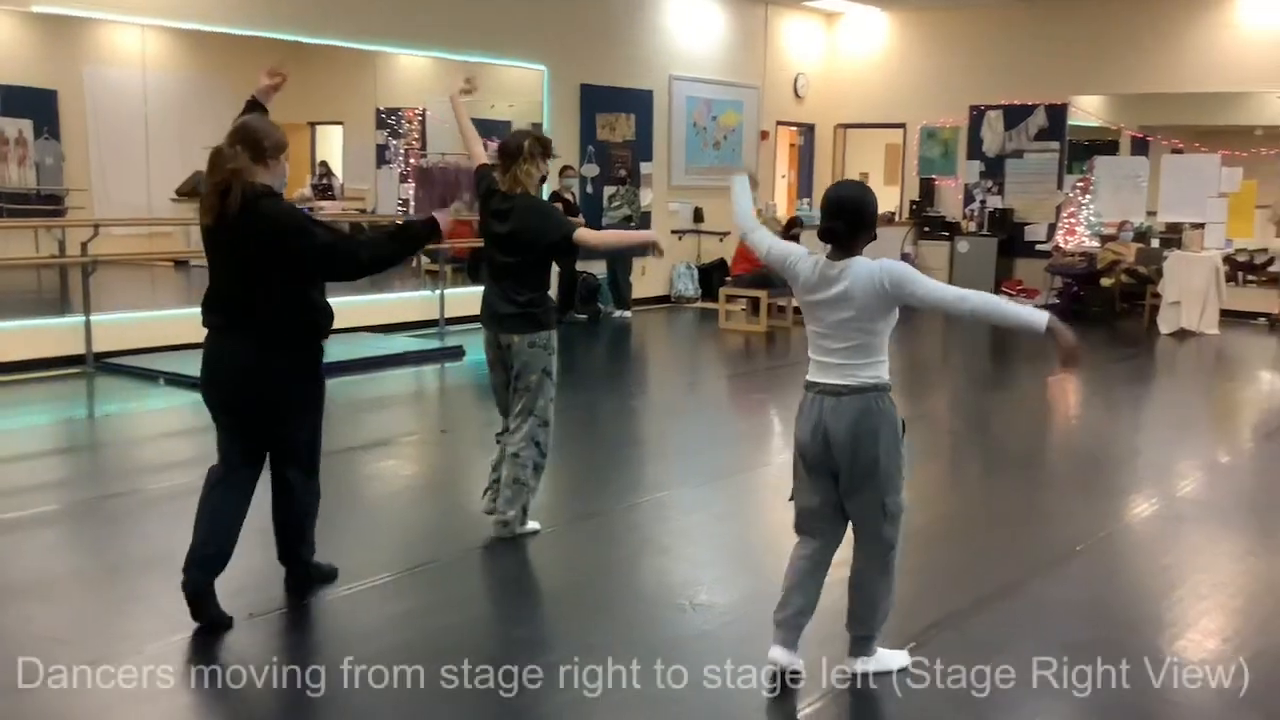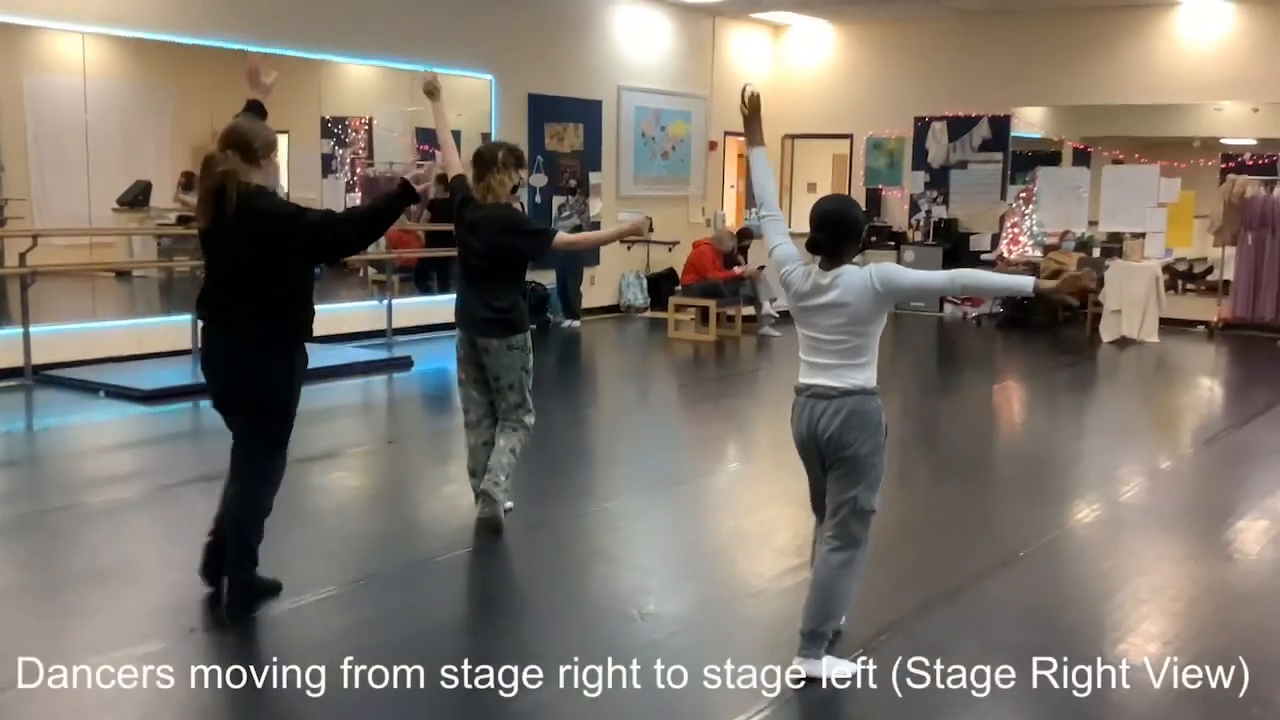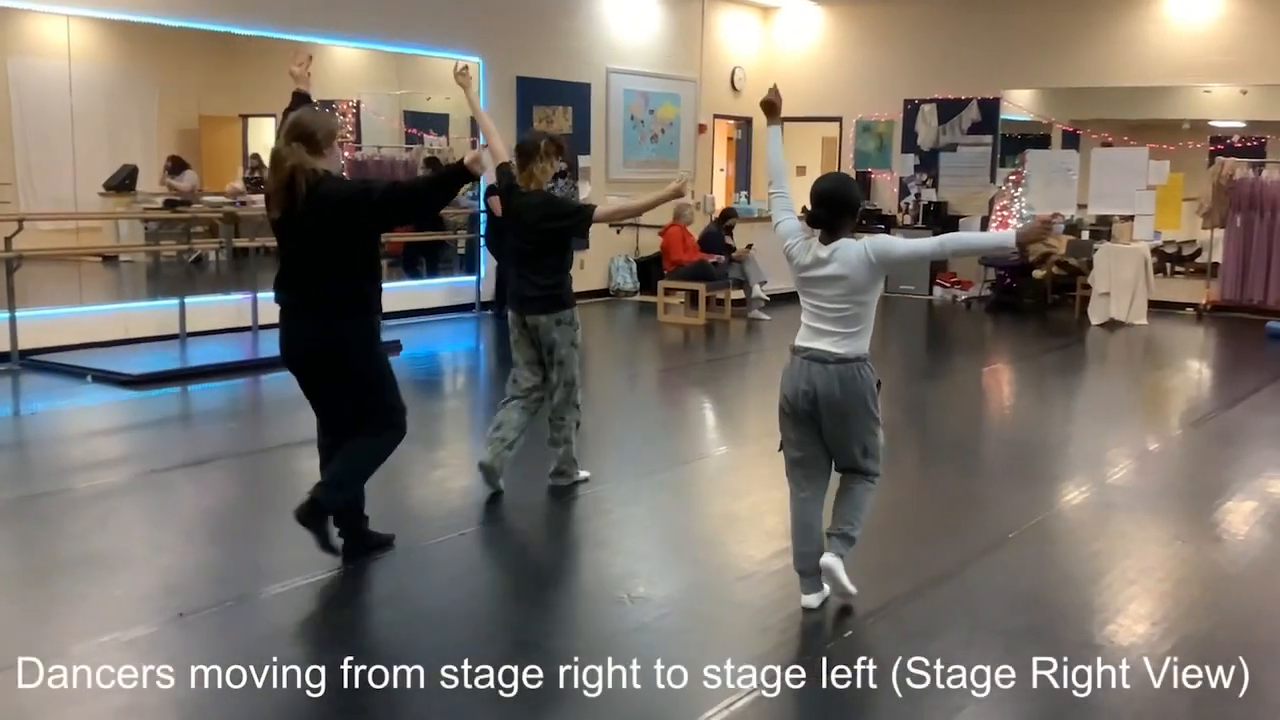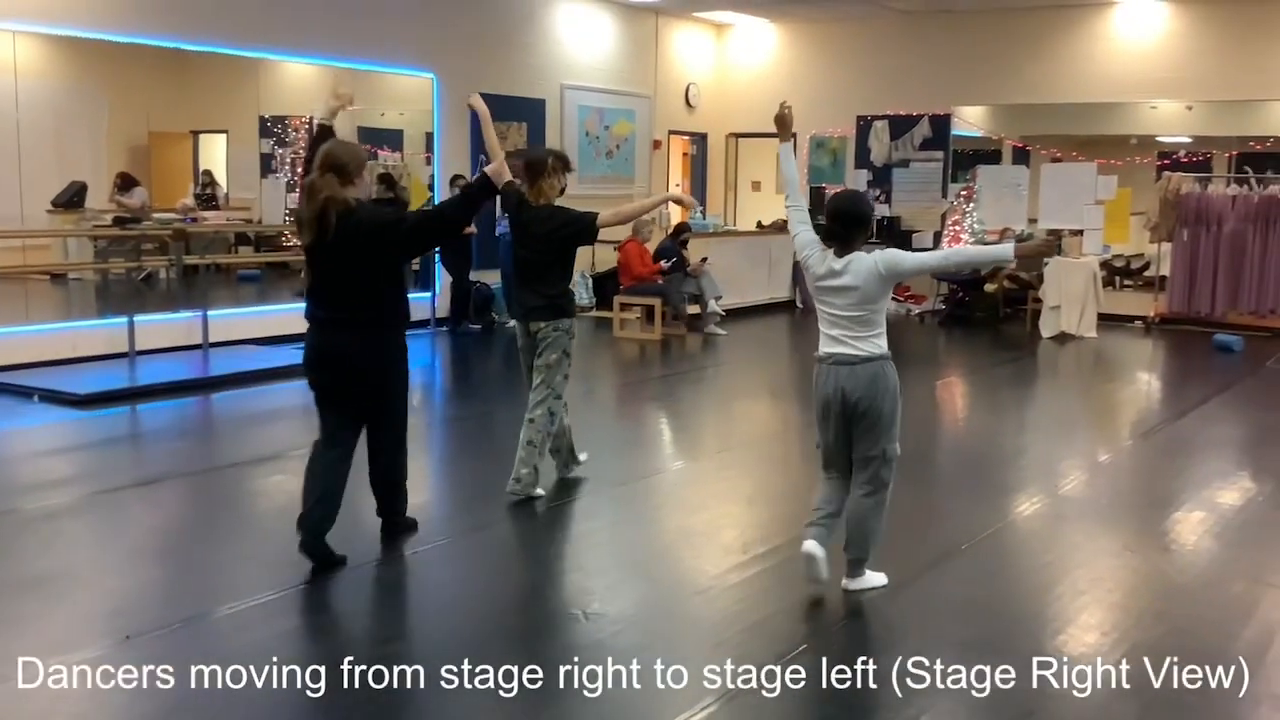
dt=0.7s
person 1, frame 1
left shoulder: (801, 268)
right shoulder: (884, 276)
left elbow: (750, 230)
right elbow: (963, 301)
left wrist: (740, 180)
right wrist: (1045, 322)
left hip: (815, 411)
right hip: (867, 414)
left knee: (814, 536)
right knee: (875, 538)
left ankle: (784, 641)
right ankle: (863, 650)
person 1, frame 2
left shoulder: (795, 275)
right shoulder: (876, 282)
left elbow: (769, 213)
right elbow: (955, 283)
left wrist: (757, 142)
right wrist: (1036, 284)
left hip: (807, 407)
right hip: (854, 413)
left knee: (830, 519)
right knee: (846, 532)
left ankle: (825, 611)
right ankle: (812, 650)
person 1, frame 3
left shoulder: (798, 248)
right shoulder: (871, 253)
left elbow: (779, 191)
right elbow: (945, 244)
left wrist: (774, 122)
right wrist: (1017, 238)
left hip: (800, 372)
right hip: (848, 375)
left knee: (806, 481)
right knee: (862, 470)
left ankle: (809, 583)
right ankle: (835, 550)
person 1, frame 4
left shoulder: (812, 259)
right shoulder: (882, 265)
left elbow: (795, 204)
right elbow: (951, 257)
left wrist: (786, 141)
right wrist: (1016, 252)
left hip: (828, 374)
right hip: (872, 376)
left knee: (836, 469)
right knee: (872, 475)
left ankle: (816, 537)
right ankle: (855, 570)
person 2, frame 1
left shoulder: (218, 209)
right shoulder: (281, 222)
left elbow: (238, 141)
right elbow: (353, 256)
left wrist: (258, 102)
right wrist: (422, 231)
left hip: (225, 357)
right hip: (282, 361)
left knee: (233, 466)
right knee: (294, 466)
left ankle: (200, 579)
right ankle: (300, 570)
person 2, frame 2
left shoulder: (217, 205)
right shoulder: (271, 215)
left elbow: (238, 143)
right elbow: (346, 231)
left wrist: (255, 101)
right wrist: (404, 193)
left hip: (223, 347)
right hip: (266, 353)
left knee: (252, 452)
right knee: (259, 461)
left ankle: (220, 554)
right ankle: (242, 578)
person 2, frame 3
left shoulder: (283, 191)
right shoulder: (345, 198)
left elbow: (295, 132)
right elbow: (410, 197)
left wrist: (302, 96)
right wrist: (462, 171)
left hip: (298, 328)
right hip: (344, 329)
left knee: (340, 424)
right knee: (387, 422)
left ankle: (353, 531)
right ankle: (323, 504)
person 2, frame 4
left shoulder: (314, 217)
right shoulder: (379, 222)
left elbow: (315, 170)
right elbow: (443, 217)
left wrist: (326, 125)
right wrist: (487, 183)
left hip: (325, 343)
right hip: (377, 343)
left knee: (334, 437)
right knee: (387, 434)
left ankle: (314, 530)
right ankle: (393, 517)
person 3, frame 1
left shoulder: (490, 196)
right shoulder: (538, 213)
left elbow: (474, 146)
right elbow: (592, 238)
left wrist: (458, 99)
right wrist: (646, 237)
left hip: (495, 325)
right hip: (531, 329)
left knee: (510, 417)
right knee: (529, 423)
left ankle: (497, 496)
right ankle: (510, 516)
person 3, frame 2
left shoulder: (464, 206)
right shoulder: (512, 223)
left elbow: (448, 151)
right elbow: (572, 242)
left wrist: (436, 101)
right wrist: (623, 232)
left hip: (470, 328)
right hip: (506, 331)
left knee: (477, 415)
right knee: (516, 416)
left ankle: (487, 497)
right ankle: (494, 486)
person 3, frame 3
left shoulder: (510, 192)
right shoulder: (555, 208)
left elbow: (493, 139)
right elbow: (615, 212)
left wrist: (468, 91)
right wrist: (666, 195)
left hip: (519, 309)
right hip: (554, 310)
left knee: (523, 388)
right knee: (563, 390)
left ankle: (493, 457)
right ankle: (565, 470)
person 3, frame 4
left shoulder: (517, 208)
right shoulder: (564, 219)
right elbow: (619, 216)
right wrist: (667, 197)
left hip: (525, 317)
right hip: (554, 318)
left knee: (546, 392)
right knee: (544, 398)
left ankle: (567, 459)
right ankle: (524, 480)
